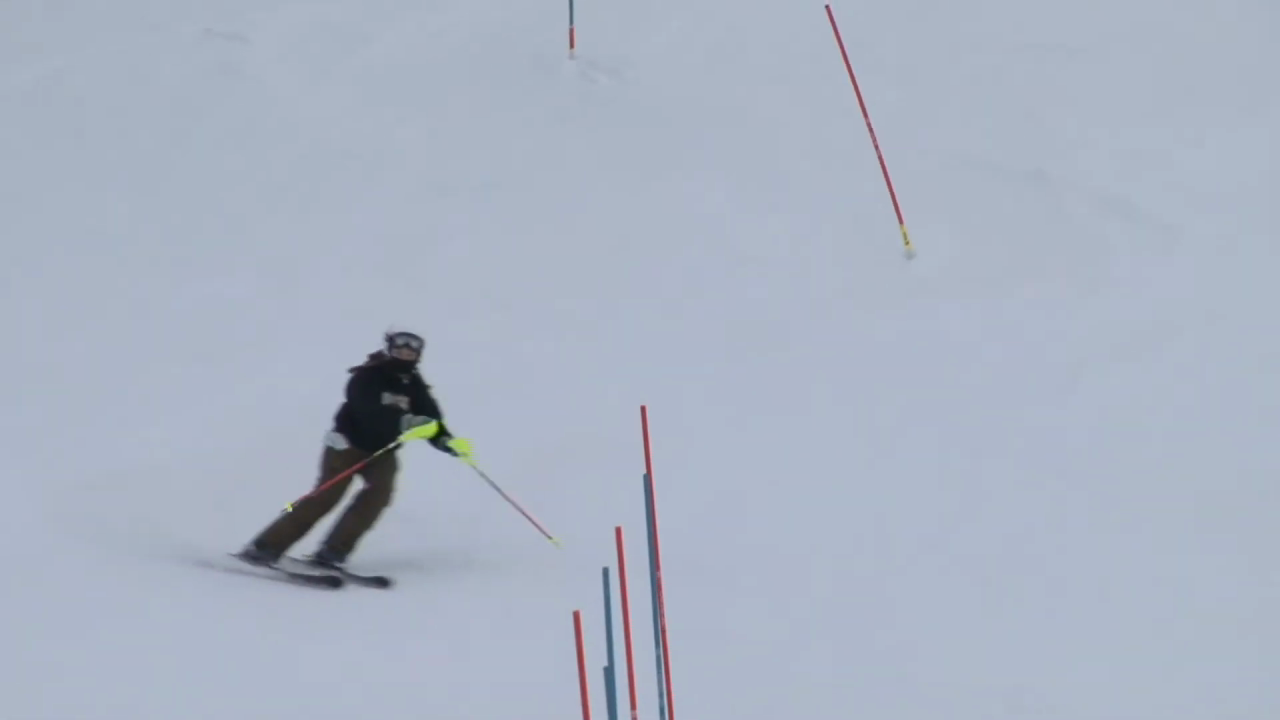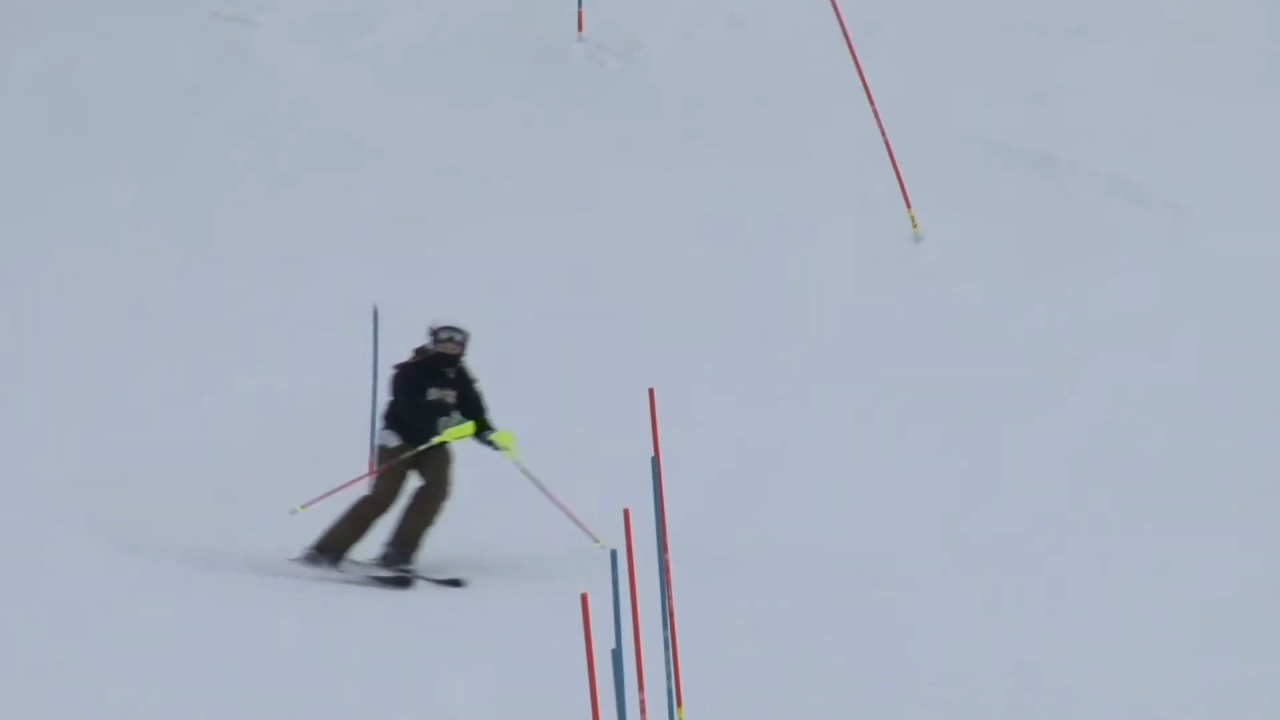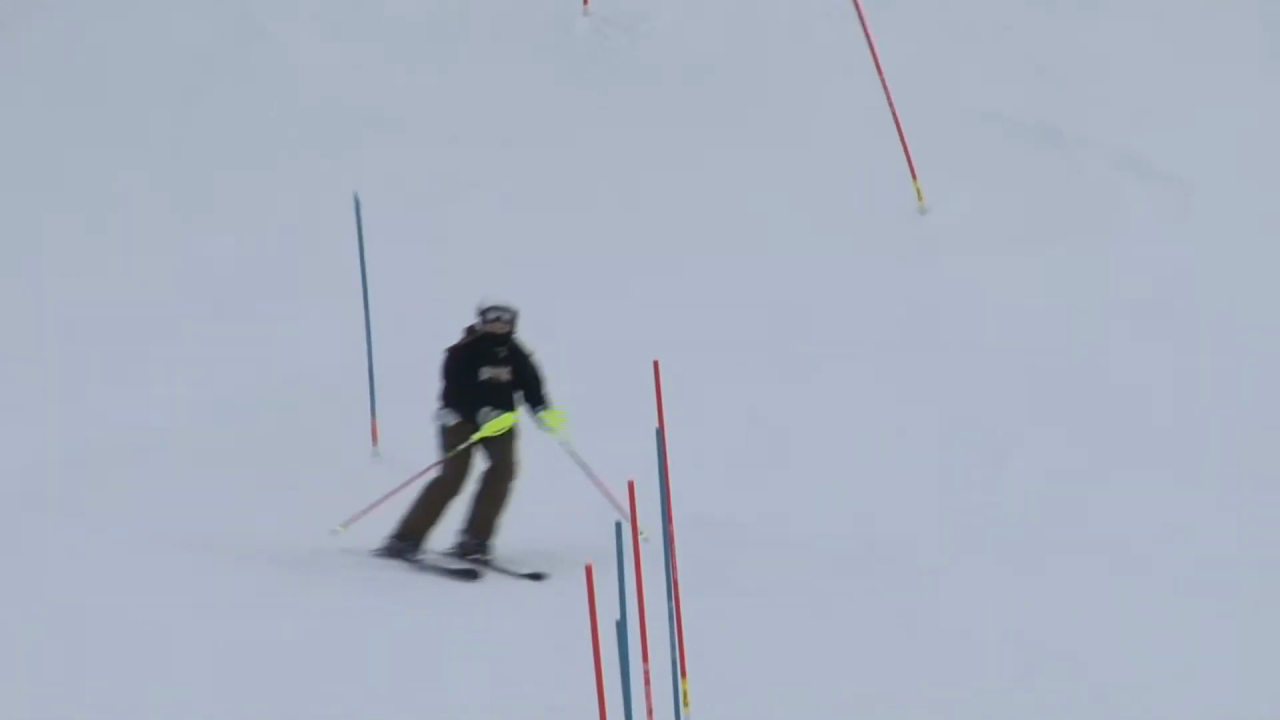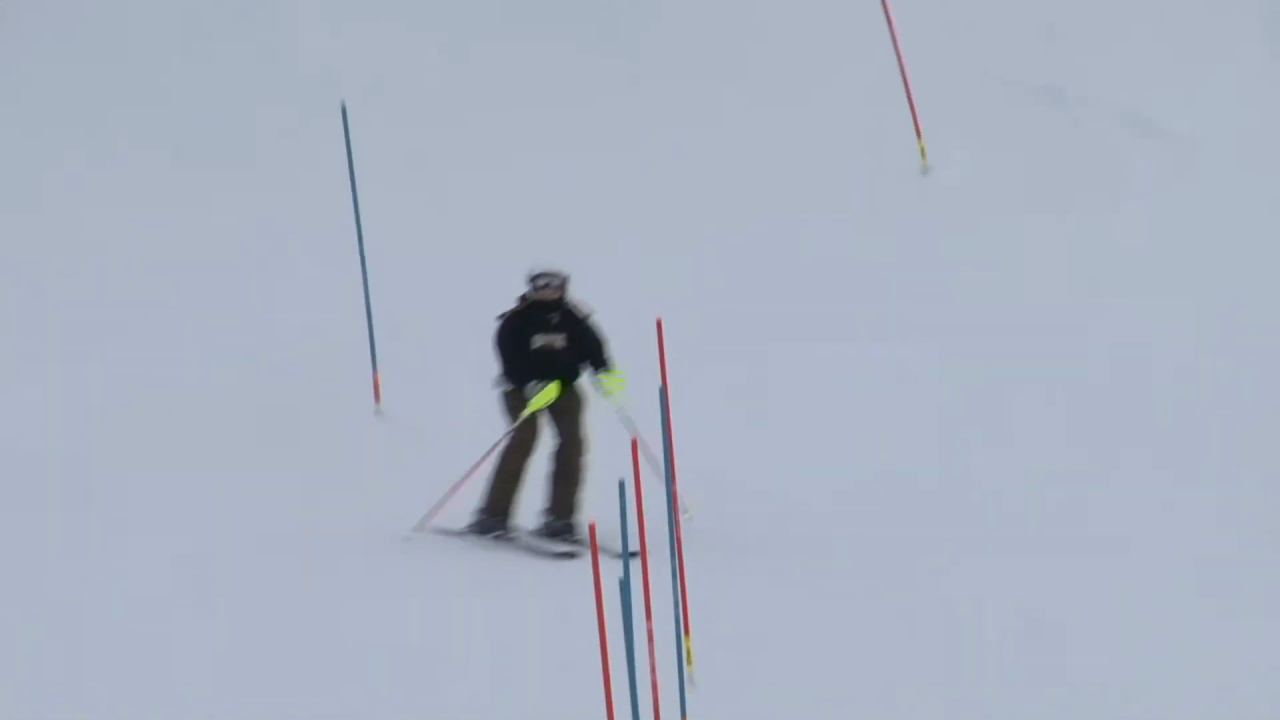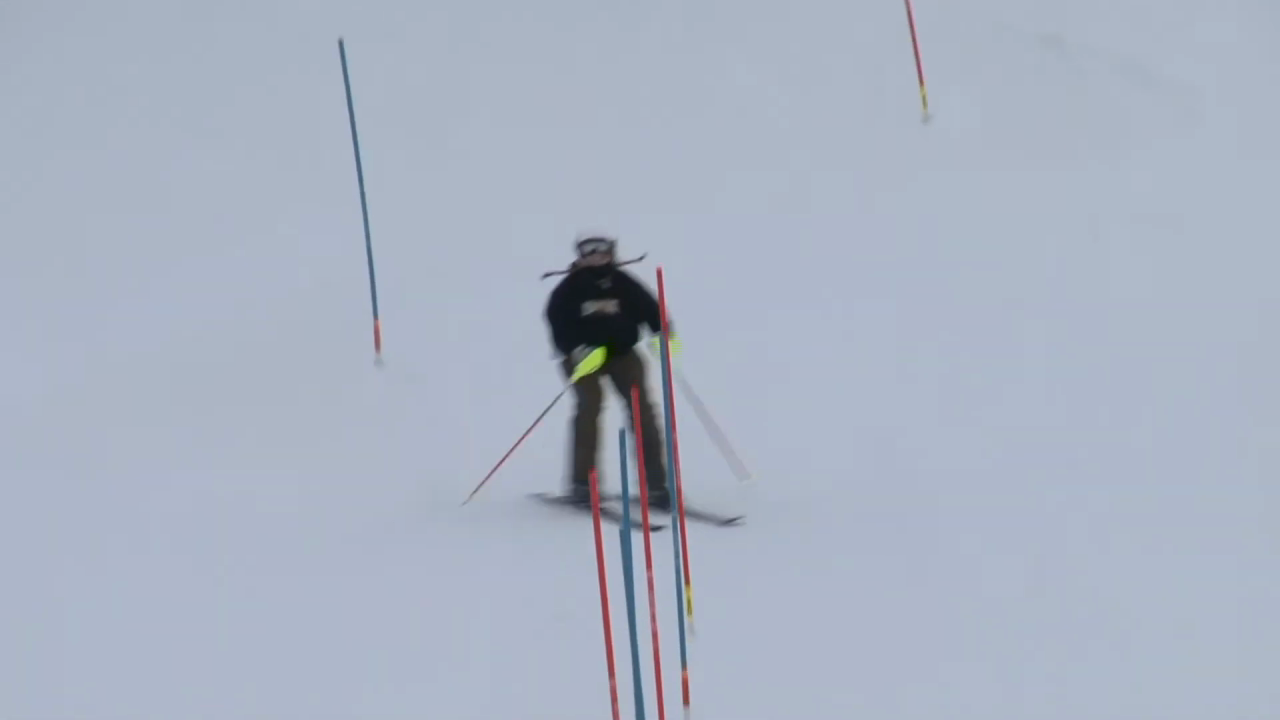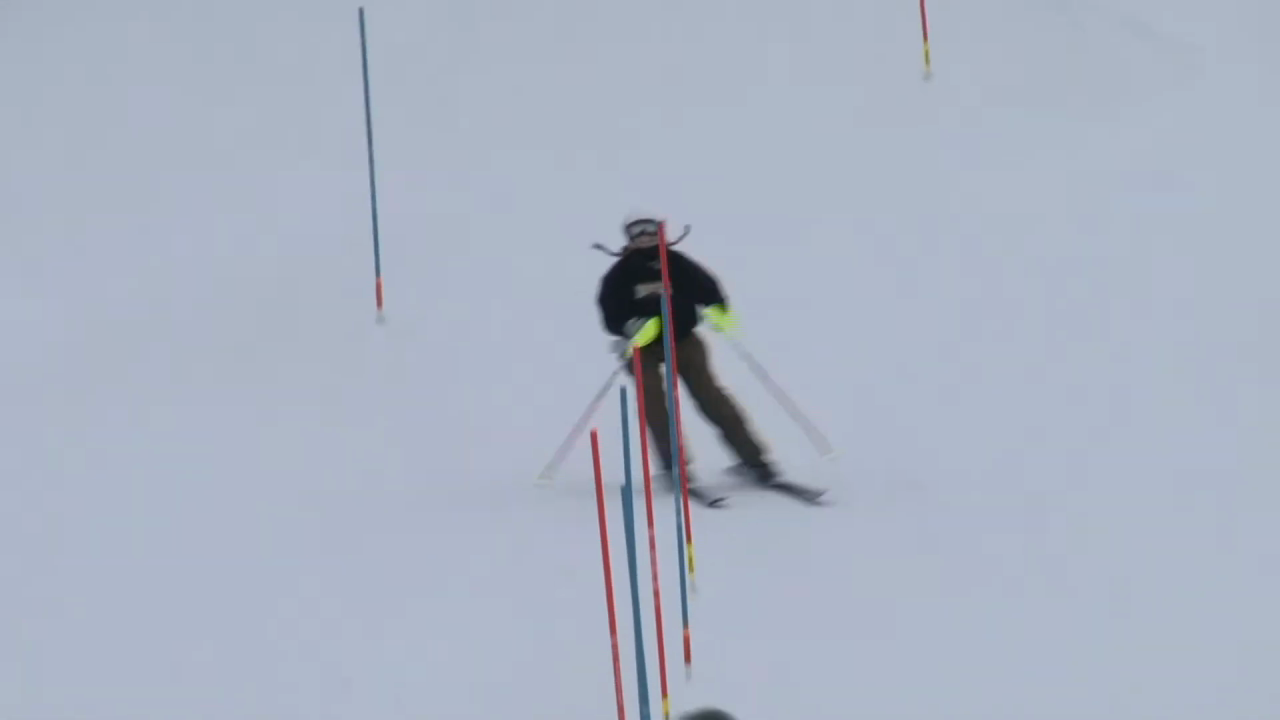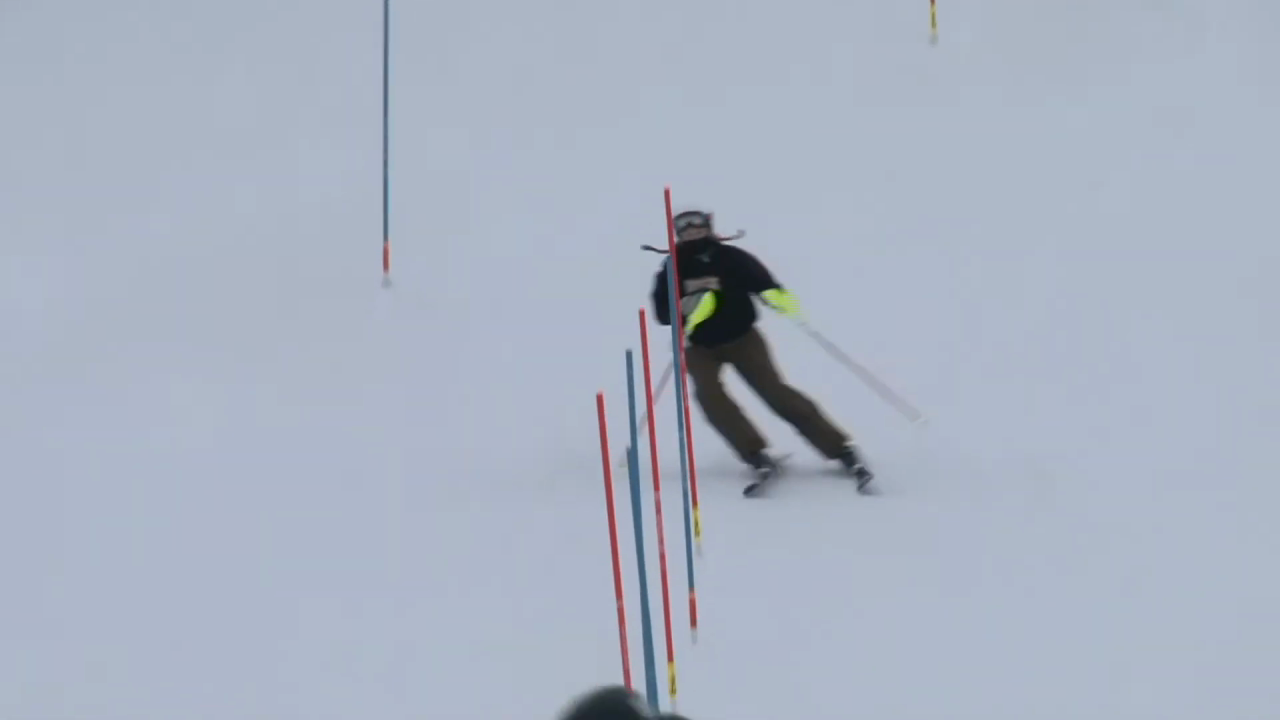
dt=0.1s
person 1, frame 1
left shoulder: (416, 387)
right shoulder: (368, 376)
left elbow: (431, 423)
right elbow: (368, 411)
left wrist: (450, 441)
right wrist: (405, 423)
left hip: (382, 449)
right hip: (348, 442)
left knee: (381, 490)
right knee: (326, 497)
left ankle: (332, 552)
right ankle: (264, 548)
person 1, frame 2
left shoulder: (461, 380)
right shoulder: (412, 373)
left elbow: (475, 416)
right elbow: (410, 410)
left wrist: (490, 435)
right wrist: (441, 423)
left hip: (434, 446)
right hip: (399, 440)
left knee: (438, 486)
right knee: (382, 497)
left ankle: (398, 553)
right ankle: (326, 551)
person 1, frame 3
left shoulder: (517, 355)
right shoulder: (462, 354)
left elbow: (532, 387)
right elbow: (457, 392)
left wrist: (544, 412)
right wrist: (484, 414)
left hip: (496, 419)
right hip: (460, 419)
left knee: (504, 466)
right knee: (454, 474)
left ankle: (473, 542)
right ankle: (405, 541)
person 1, frame 4
left shoulder: (572, 320)
right shoulder: (516, 322)
left elbow: (594, 351)
right elbow: (511, 363)
left wrist: (605, 374)
right wrist: (532, 386)
left hip: (564, 389)
right hip: (522, 389)
left knee: (572, 439)
right knee: (523, 440)
left ankle: (560, 520)
right ankle: (492, 516)
person 1, frame 5
left shoulder: (624, 284)
right shoulder: (567, 290)
left elbow: (653, 312)
right elbow: (560, 330)
left wrist: (662, 335)
right wrist: (580, 350)
left hip: (621, 352)
right hip: (579, 355)
left knee: (640, 406)
right knee: (590, 404)
left ankle: (657, 485)
right ankle: (580, 484)
person 1, frame 6
left shoulder: (678, 265)
right shoulder: (618, 276)
left elbow: (707, 289)
right elbow: (611, 315)
left wrist: (717, 310)
right wrist: (632, 327)
left hip: (682, 338)
right hip: (640, 345)
left knee: (707, 393)
right knee: (650, 391)
left ankle: (754, 459)
right ankle: (675, 466)
person 1, frame 7
left shoulder: (730, 259)
right shoulder: (670, 271)
left elbow: (758, 278)
right elbow: (662, 312)
left wrist: (776, 295)
right wrist: (685, 307)
left hip: (740, 337)
right hip: (699, 345)
left knee: (775, 391)
right knee: (706, 390)
left ankle: (840, 447)
right ankle: (757, 454)
